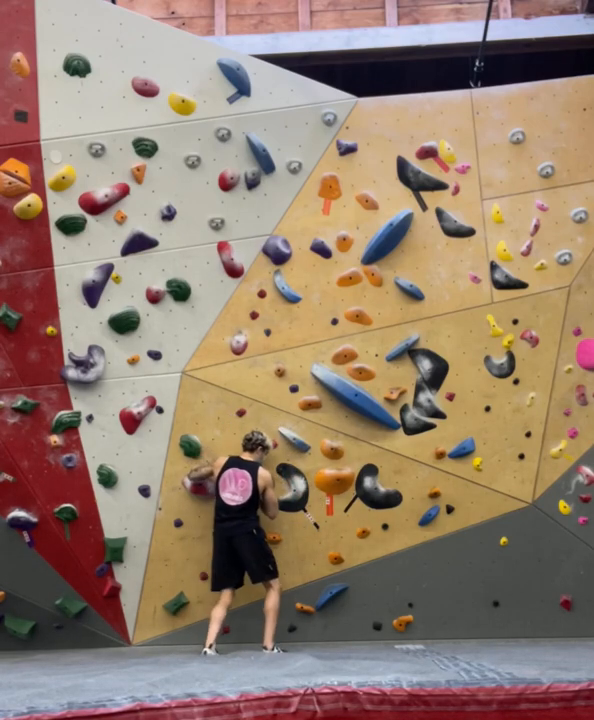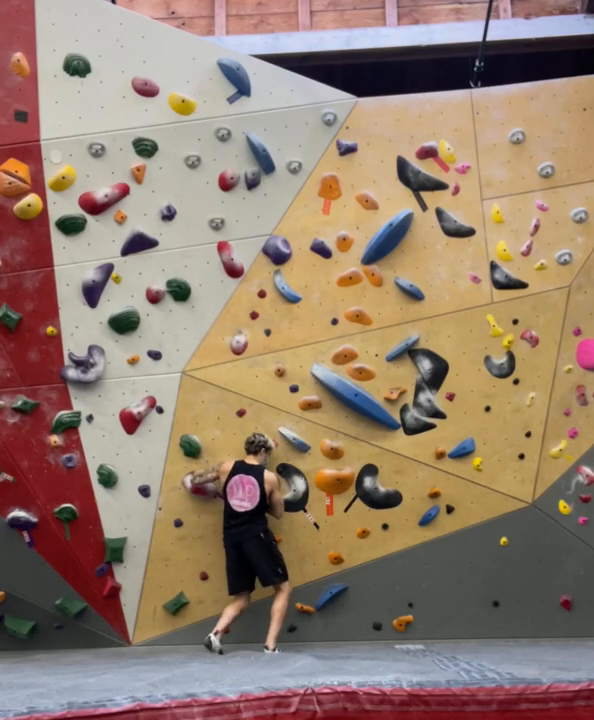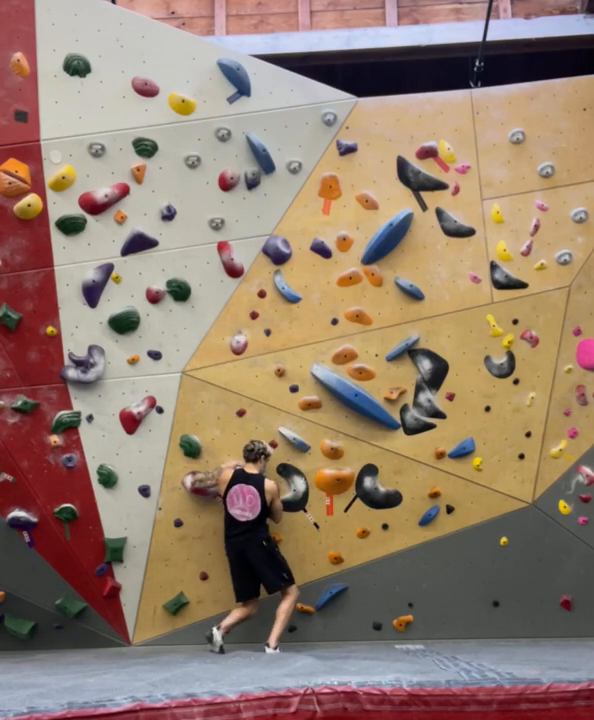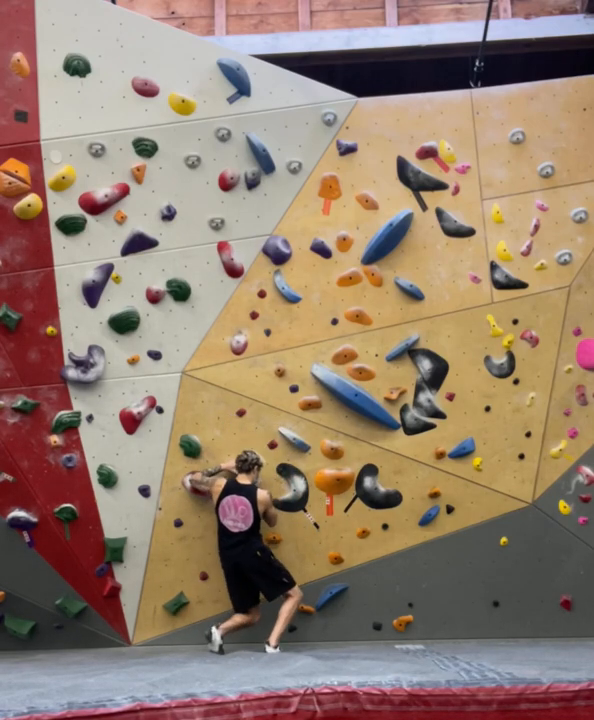
dt=0.2s
person 1, frame 1
left shoulder: (221, 463)
right shoulder: (263, 475)
right elbow: (272, 513)
left hip: (222, 534)
right hip: (248, 533)
left knee: (225, 597)
right knee: (273, 586)
left ankle: (209, 646)
right ankle: (269, 646)
person 1, frame 2
left shoulder: (226, 468)
right shoulder: (269, 477)
left elbow: (195, 480)
right elbow: (278, 513)
left hip: (232, 539)
right hip: (257, 537)
left knee: (241, 599)
right knee: (283, 589)
left ankle: (215, 633)
right ankle: (270, 646)
person 1, frame 3
left shoulder: (226, 475)
right shoulder: (269, 485)
left elbow: (196, 482)
right elbow: (277, 518)
left hip: (234, 547)
right hip: (259, 545)
left knee: (249, 606)
right knee: (290, 592)
left ankle: (220, 629)
right ankle: (272, 644)
person 1, frame 4
left shoulder: (218, 485)
right shoulder: (262, 495)
left elbow: (193, 479)
right elbow: (272, 522)
left wrist: (221, 468)
left hip: (228, 557)
right hip: (253, 554)
left knee: (251, 615)
right knee: (294, 595)
left ankle: (218, 631)
right ankle: (272, 644)
